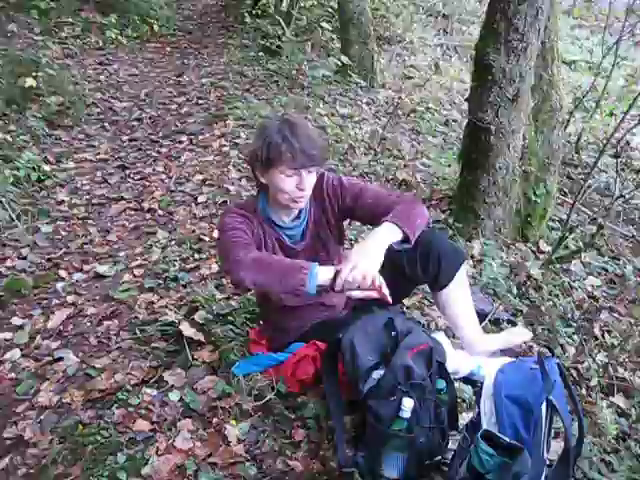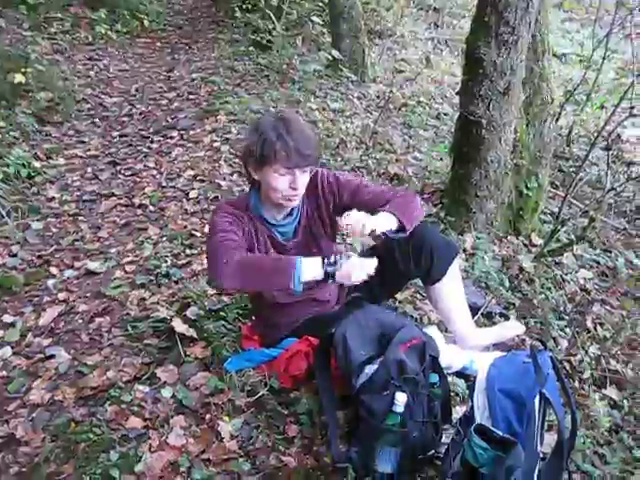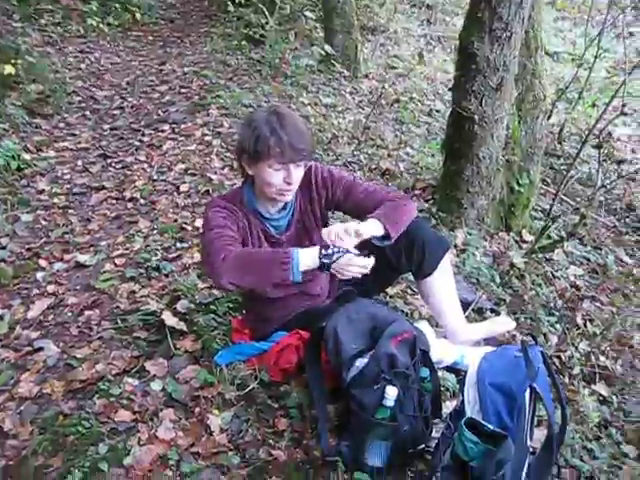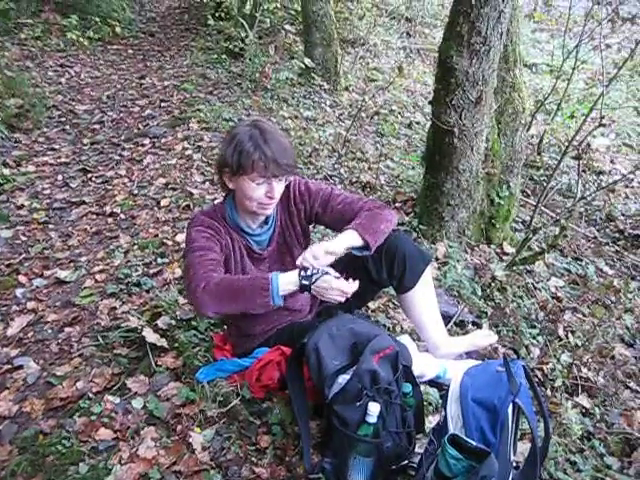
dt=0.4s
person 1, frame 1
left shoulder: (327, 190)
right shoulder: (240, 220)
left elbow: (413, 208)
right elbow: (243, 269)
left wrist: (377, 242)
right wrist: (334, 275)
left hip: (352, 297)
right hip: (303, 332)
left knee: (432, 244)
left ankle: (473, 343)
person 1, frame 2
left shoulder: (323, 186)
right shoulder: (232, 218)
left elbow: (410, 203)
right elbow: (226, 272)
left wrist: (374, 221)
right wrist: (326, 268)
left hip: (343, 291)
right hip: (295, 327)
left knee: (425, 239)
left ankle: (466, 337)
person 1, frame 3
left shoulder: (316, 179)
right shoulder: (226, 211)
left elbow: (402, 205)
right elbow: (222, 268)
left wrist: (360, 229)
right wrist: (321, 256)
left hip: (333, 285)
right hip: (285, 321)
left knee: (417, 233)
left ankle: (457, 332)
person 1, frame 4
left shoulder: (296, 194)
right shoulder: (208, 228)
left elbow: (380, 214)
right elbow: (204, 294)
left wrist: (331, 246)
right wrist: (301, 278)
left hip: (314, 301)
right hip: (267, 337)
left knee: (397, 246)
left ankle: (439, 346)
